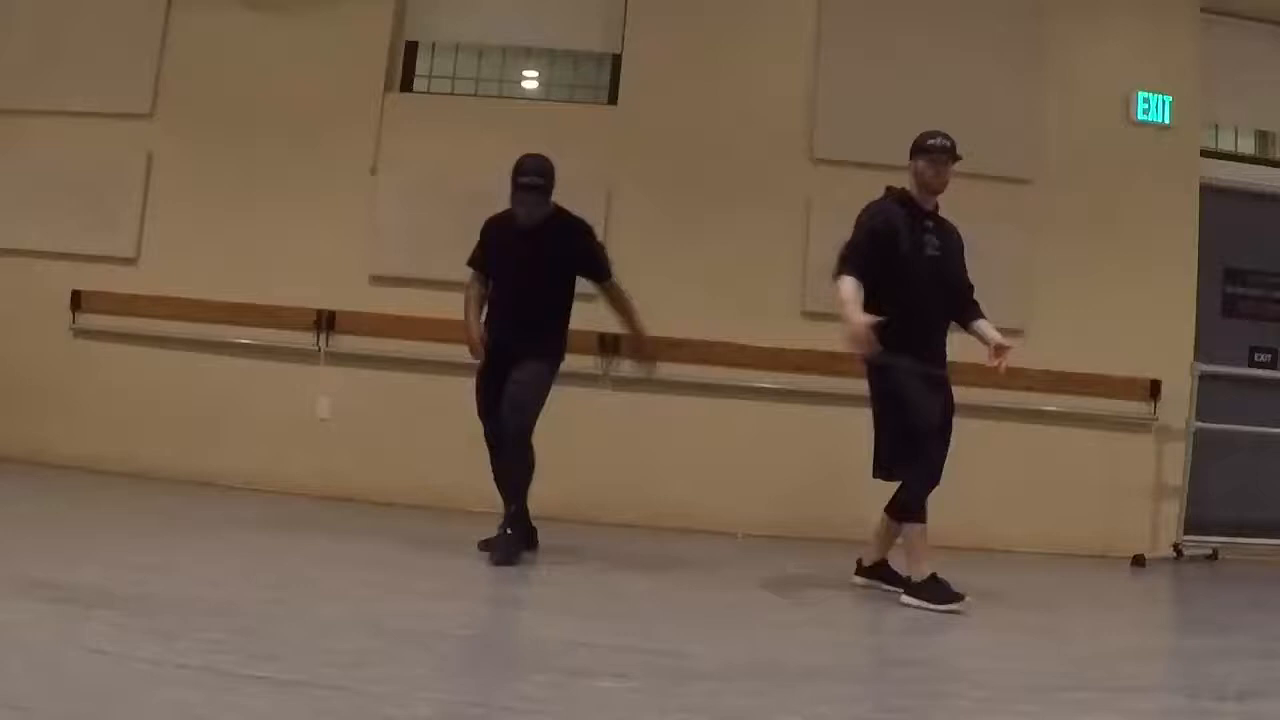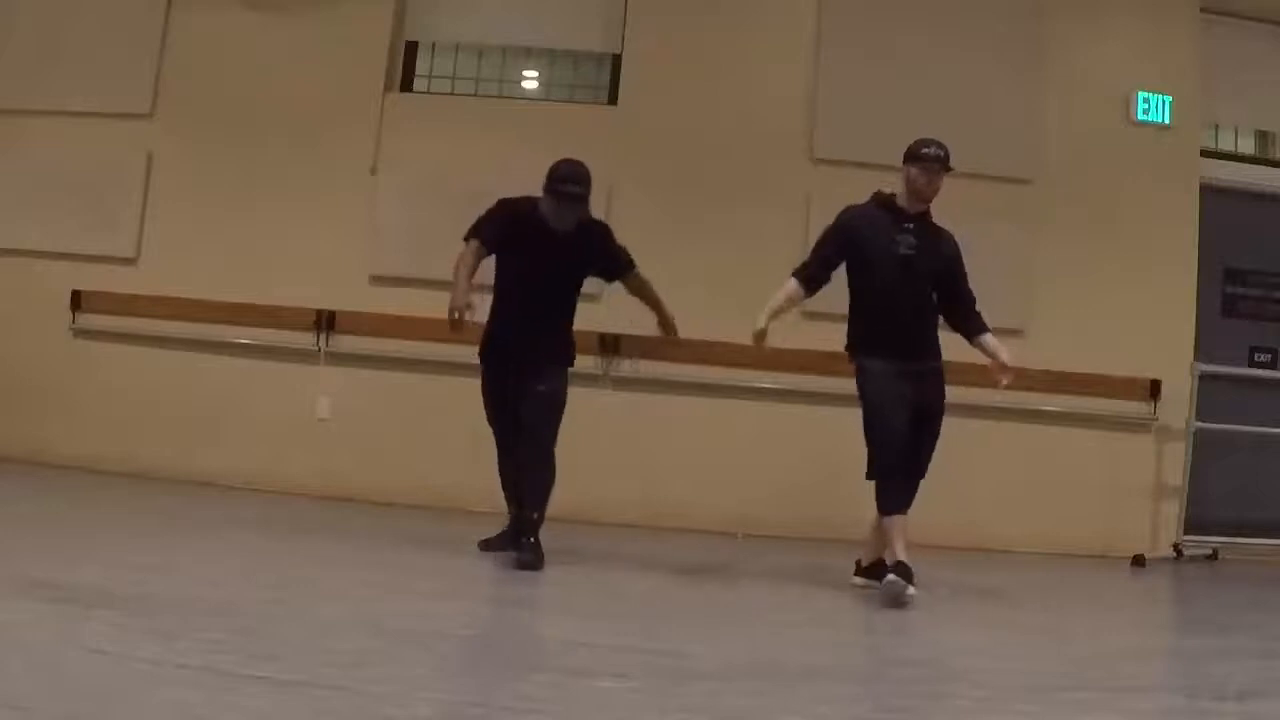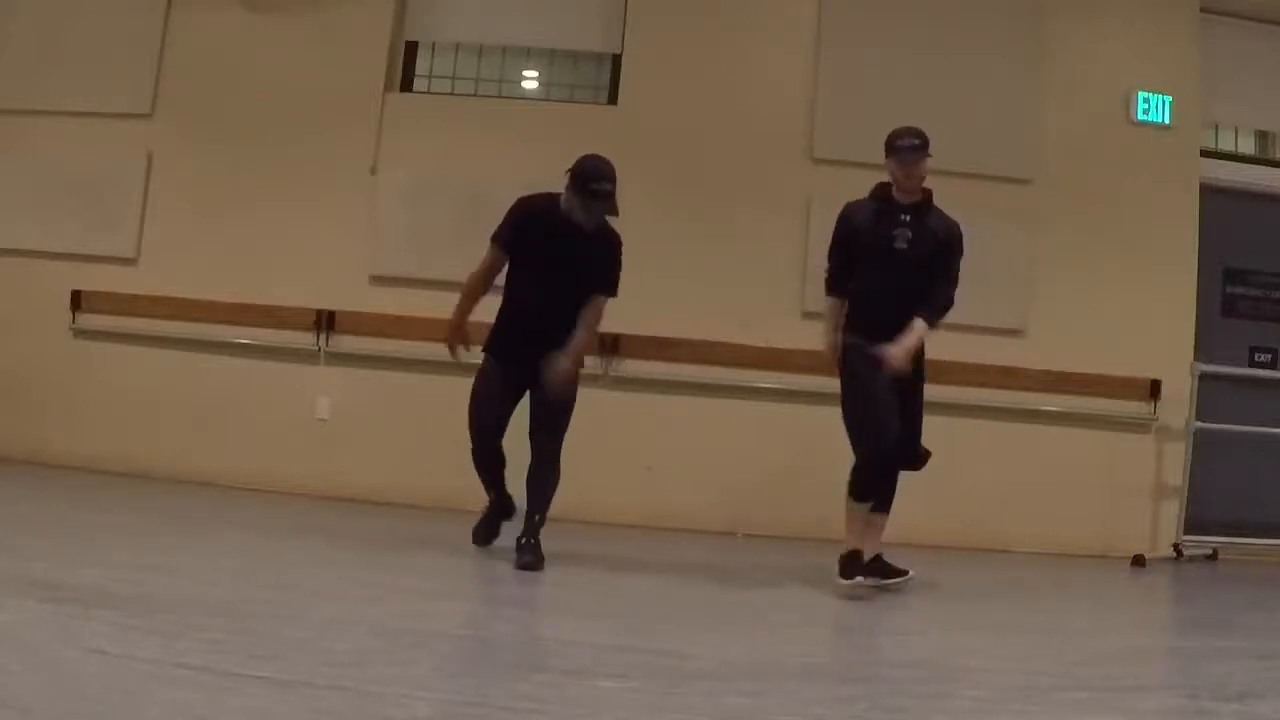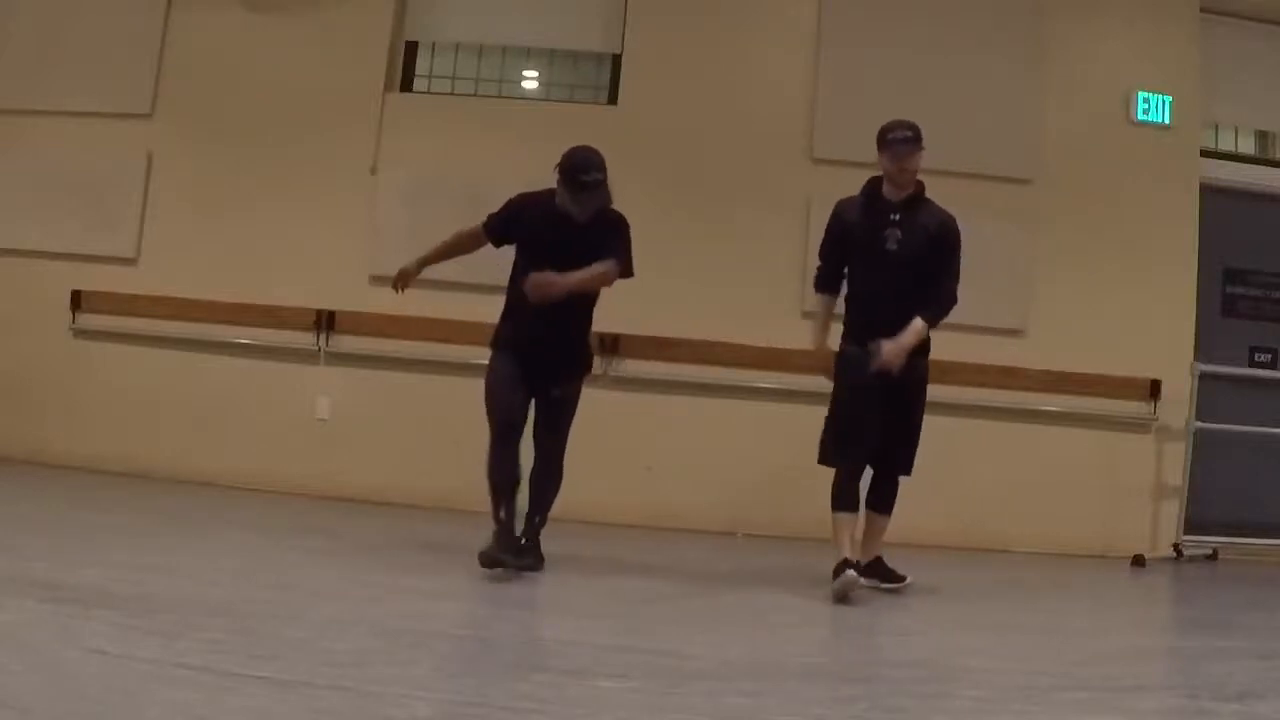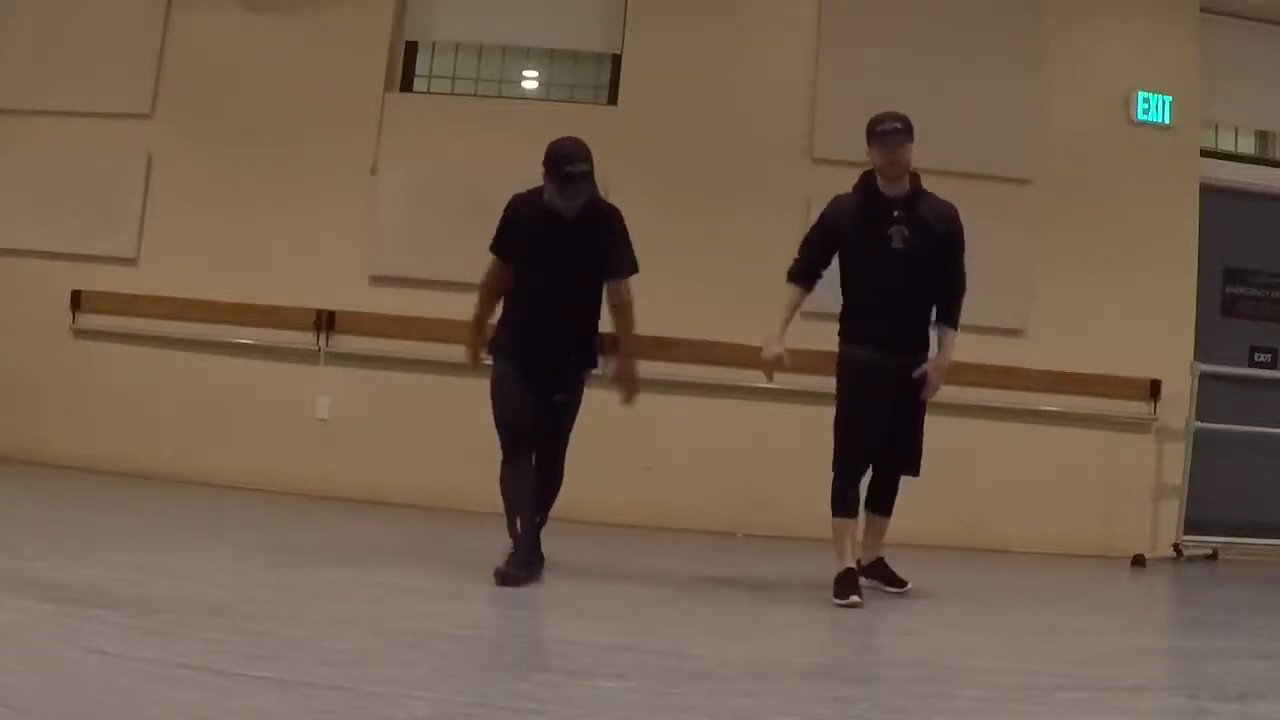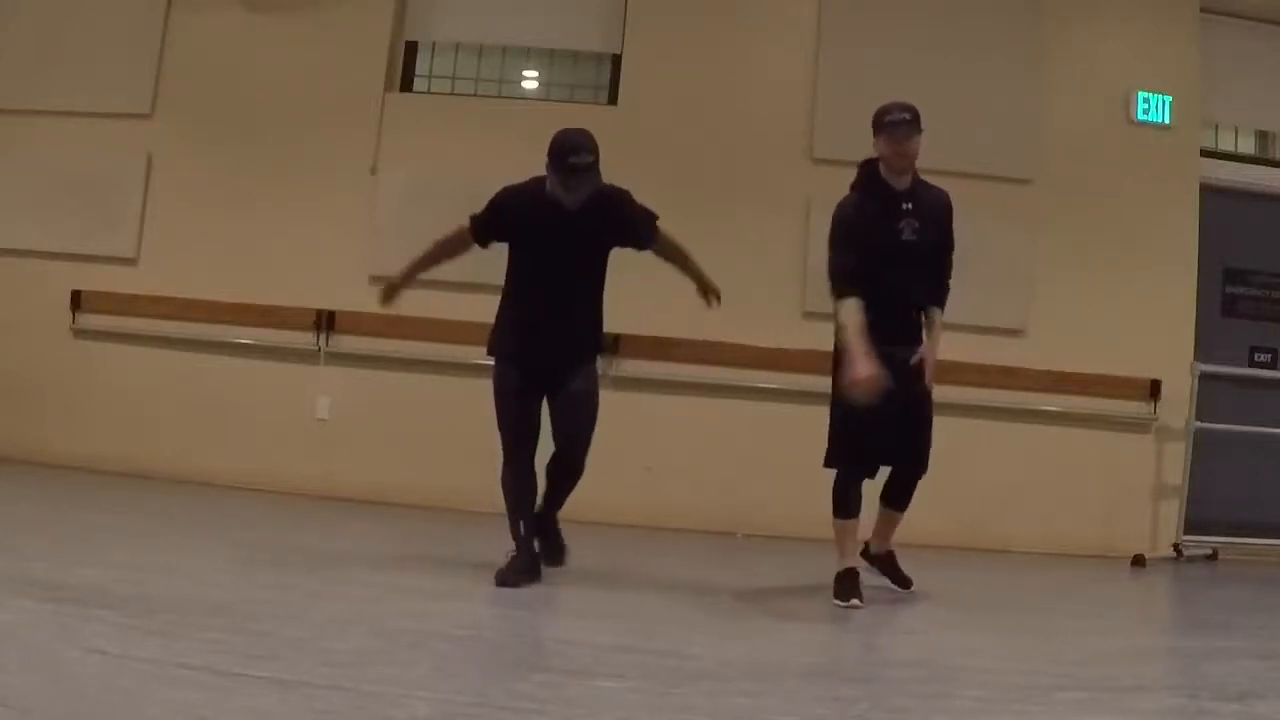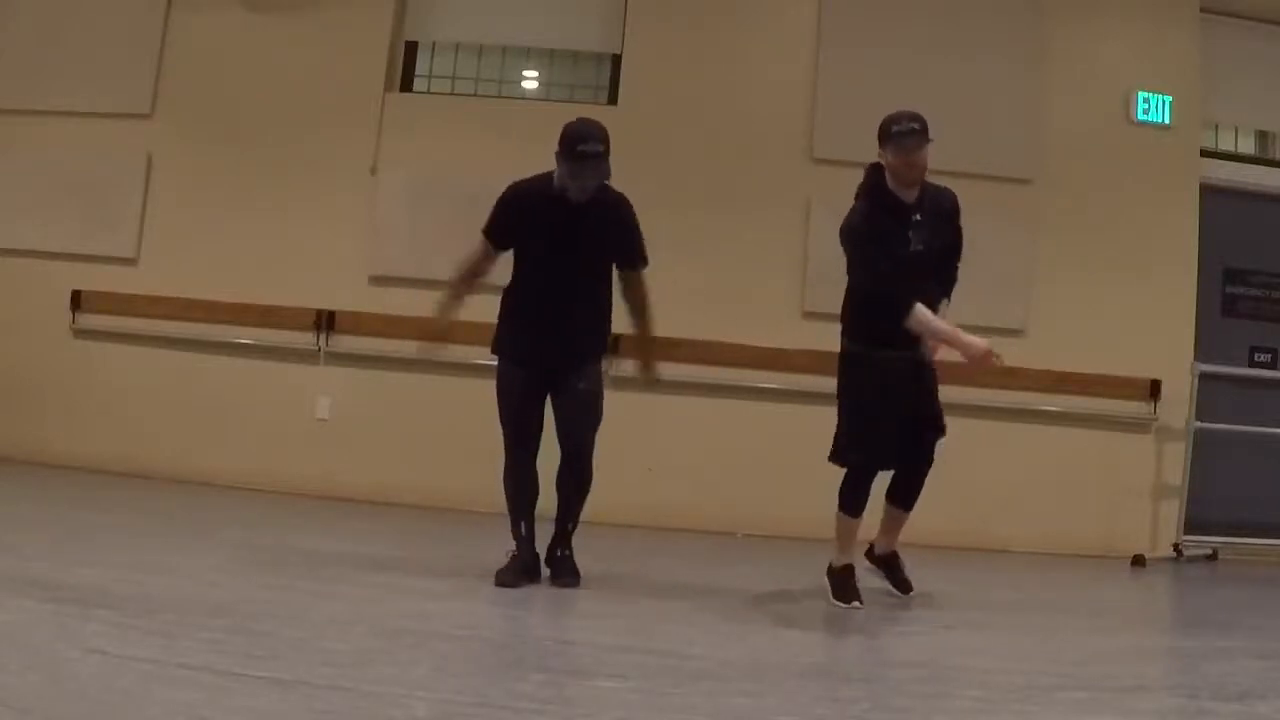
dt=0.3s
person 1, frame 1
left shoulder: (948, 235)
right shoulder: (883, 216)
left elbow: (960, 300)
right elbow: (851, 267)
left wrist: (991, 336)
right wrist: (853, 312)
left hip: (933, 364)
right hip: (893, 360)
left knee: (925, 467)
right knee: (918, 460)
left ankle: (874, 560)
right ankle: (921, 576)
person 1, frame 2
left shoulder: (942, 242)
right shoulder: (859, 221)
left elbow: (960, 308)
right elbow: (813, 272)
left wrist: (995, 351)
right wrist: (770, 313)
left hip: (925, 367)
right hip: (876, 361)
left knee: (911, 465)
right knee: (891, 455)
left ankle: (873, 560)
right ankle: (898, 561)
person 1, frame 3
left shoulder: (944, 229)
right shoulder: (857, 215)
left elbow: (942, 297)
right elbow: (837, 280)
left wrist: (908, 343)
right wrist: (834, 335)
left hip: (906, 354)
right hip: (861, 347)
left knee: (894, 454)
right knee: (877, 443)
left ankle: (869, 554)
right ankle: (853, 548)
person 1, frame 4
left shoulder: (940, 225)
right shoulder: (849, 213)
left elbow: (944, 297)
right elbow: (827, 277)
left wrist: (904, 342)
right wrist: (821, 334)
left hip: (910, 359)
right hip: (858, 353)
left knee: (893, 461)
right knee: (849, 455)
left ankle: (869, 557)
right ankle: (845, 559)
person 1, frame 5
left shoulder: (941, 217)
right shoulder: (846, 210)
left elbow: (951, 293)
right elbow: (805, 270)
left wrist: (943, 357)
right wrist: (777, 335)
left hip: (913, 357)
right hip: (862, 354)
left knee: (895, 463)
right knee: (853, 460)
left ankle: (872, 557)
right ankle: (847, 568)
person 1, frame 6
left shoulder: (937, 204)
right shoulder: (855, 207)
right elbow: (845, 286)
left wrist: (933, 341)
right wrist: (857, 354)
left hip: (910, 352)
right hip: (866, 352)
left knee: (914, 459)
right knee: (854, 460)
left ankle: (879, 547)
right ankle: (846, 567)
person 1, frame 7
left shoulder: (944, 205)
right shoulder: (862, 221)
right elbow: (891, 298)
left wrist: (935, 332)
right wrist: (961, 339)
left hip: (918, 349)
right hip: (869, 353)
left knee: (918, 455)
right knee: (866, 459)
left ankle: (884, 549)
right ankle: (841, 564)
person 2, frame 1
left shoulder: (571, 232)
right shoulder: (496, 228)
left elbow: (608, 283)
right elbow: (479, 283)
left wrist: (637, 333)
right wrist: (472, 323)
left hip: (539, 352)
right hip: (495, 349)
left knee: (514, 428)
right knee: (496, 436)
left ankle: (514, 527)
right ankle: (517, 525)
person 2, frame 2
left shoulder: (591, 236)
right shoulder: (508, 214)
left elbow: (629, 275)
right elbow: (472, 251)
left wrist: (661, 313)
right wrist: (460, 293)
left hip: (548, 357)
right hip: (499, 350)
left knee: (539, 442)
right knee: (507, 441)
left ankle: (531, 534)
right ankle: (517, 523)
person 2, frame 3
left shoulder: (607, 241)
right shoulder: (531, 211)
left elbow: (595, 307)
right elbow: (493, 263)
left wrist: (570, 358)
right wrist: (460, 314)
left hip: (559, 357)
right hip: (507, 346)
left knee: (547, 448)
right knee: (483, 433)
left ankle: (531, 535)
right ankle: (498, 502)
person 2, frame 4
left shoulder: (612, 225)
right shoulder: (528, 208)
left elbow: (609, 271)
right elbow: (478, 235)
left wrist: (565, 283)
right wrist: (420, 264)
left hip: (567, 357)
right hip: (513, 347)
left knee: (550, 450)
right knee: (504, 436)
left ankle: (530, 536)
right ankle: (503, 531)
person 2, frame 5
left shoulder: (605, 221)
right shoulder: (520, 210)
left elbow: (619, 290)
right elbow: (500, 270)
left wrist: (626, 357)
right wrist: (480, 328)
left hip: (570, 359)
right hip: (513, 353)
left knee: (550, 454)
right knee: (516, 449)
left ankle: (532, 538)
right ankle: (523, 548)
person 2, frame 6
left shoulder: (613, 205)
right shoulder: (515, 201)
left elbow: (659, 241)
right elbow: (464, 237)
left wrist: (699, 278)
right wrist: (407, 276)
left hip: (575, 354)
right hip: (516, 349)
left knee: (574, 448)
right knee: (517, 451)
left ankle: (546, 517)
right ankle: (524, 549)
person 2, frame 7
left shoulder: (616, 210)
right shoulder: (522, 198)
left elbow: (632, 277)
right elbow: (484, 256)
left wrist: (645, 344)
right wrist: (448, 306)
left hip: (579, 356)
right hip: (521, 350)
left knee: (579, 455)
right knee: (520, 453)
left ankle: (561, 549)
right ankle: (524, 551)
